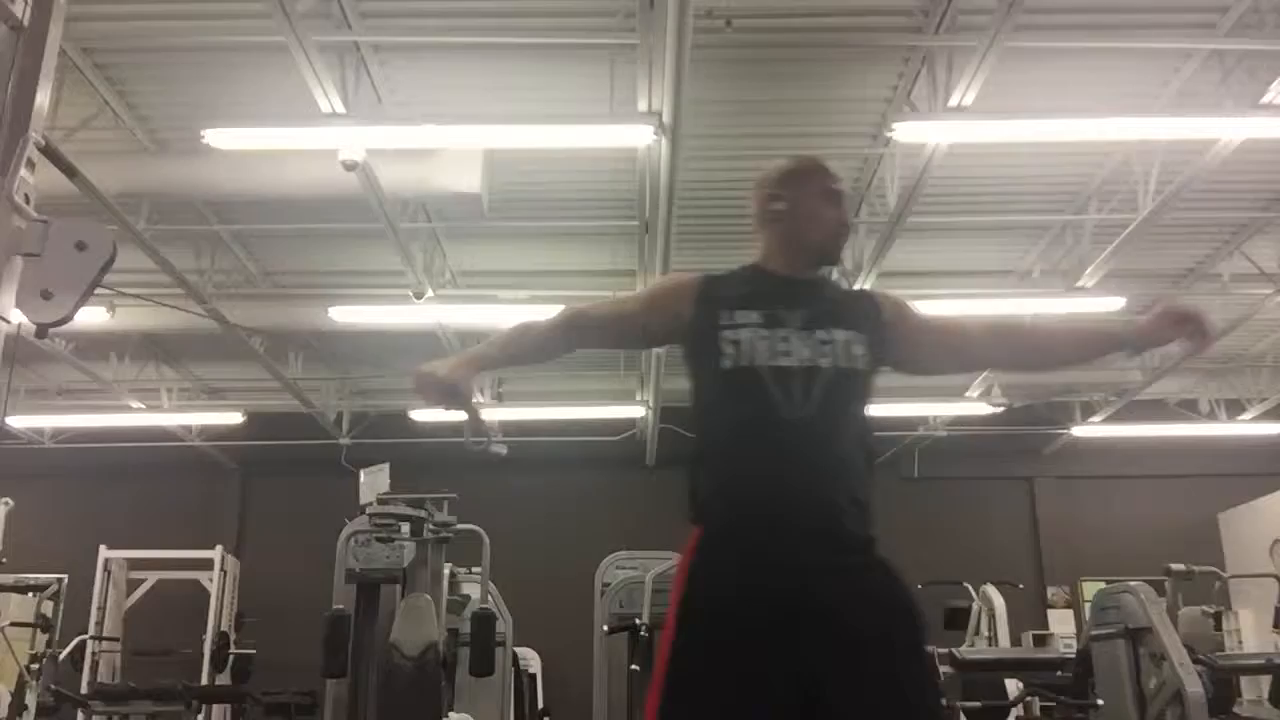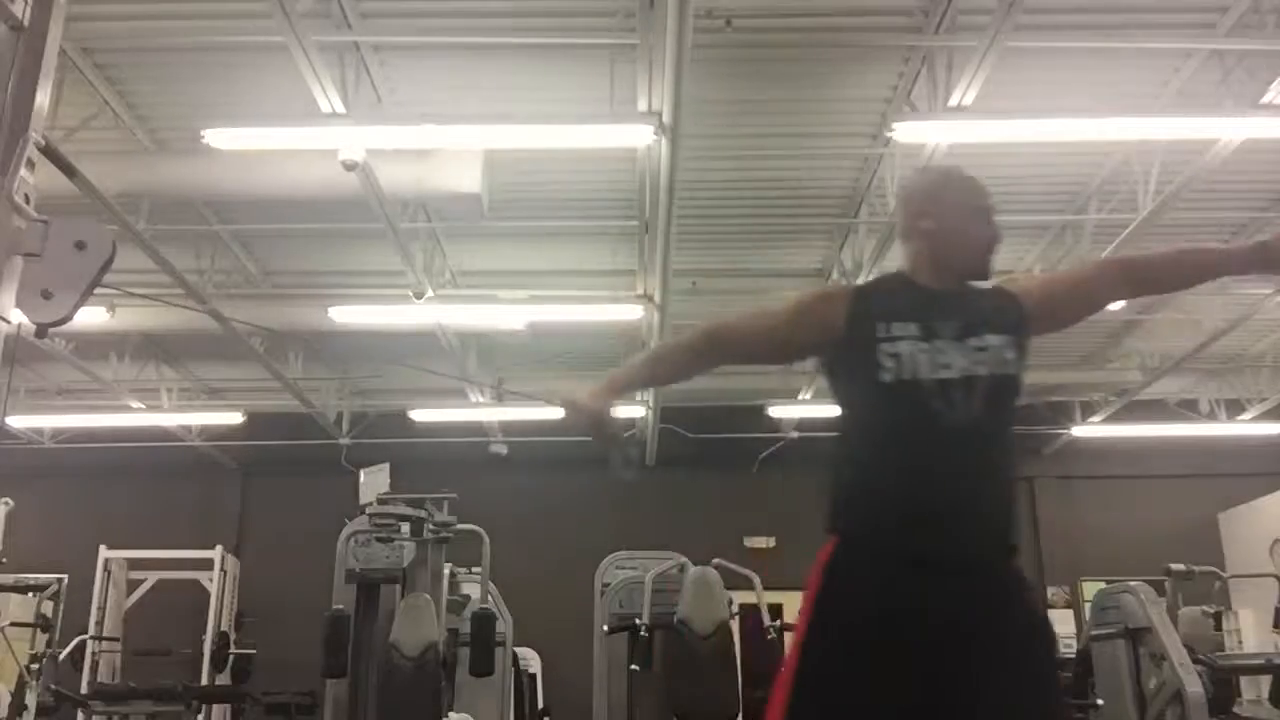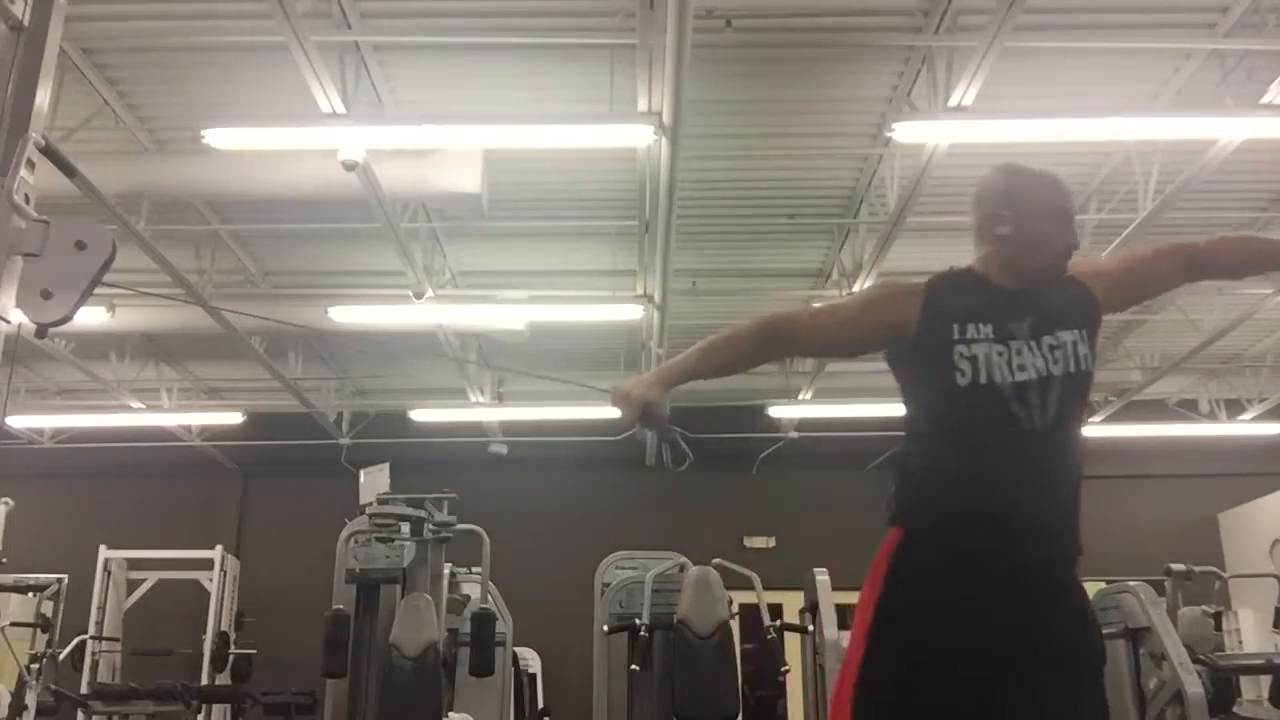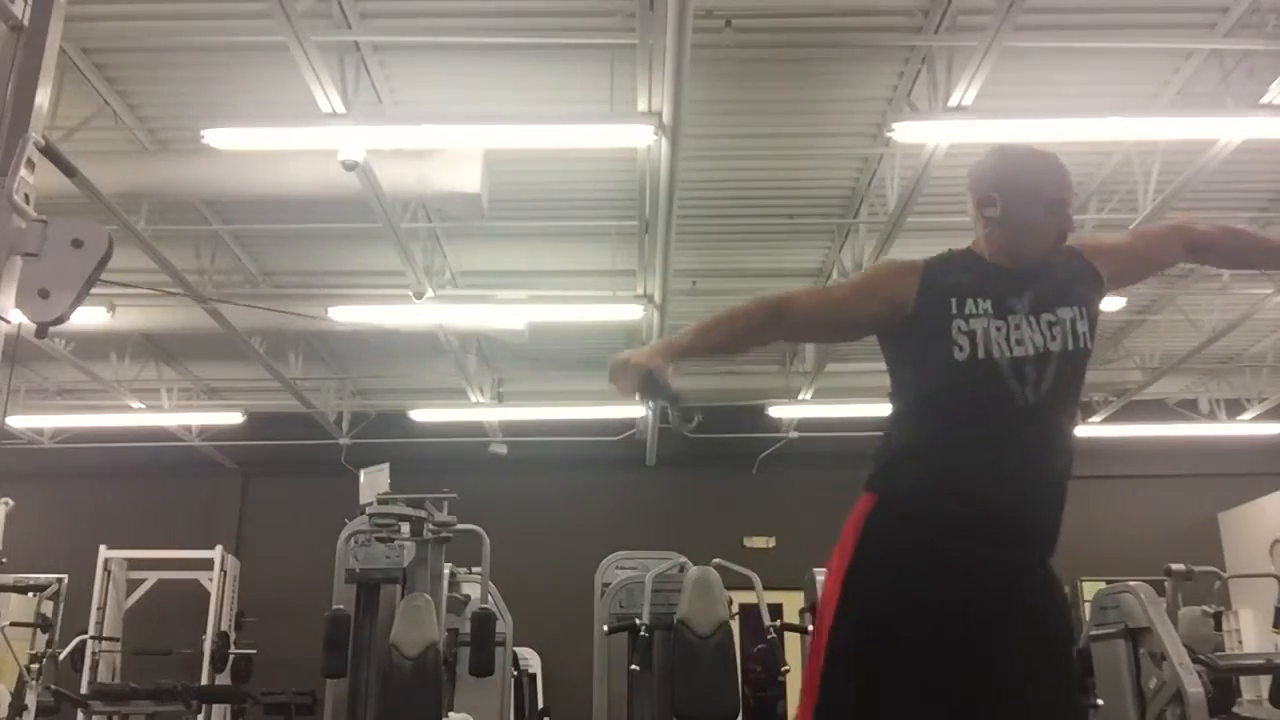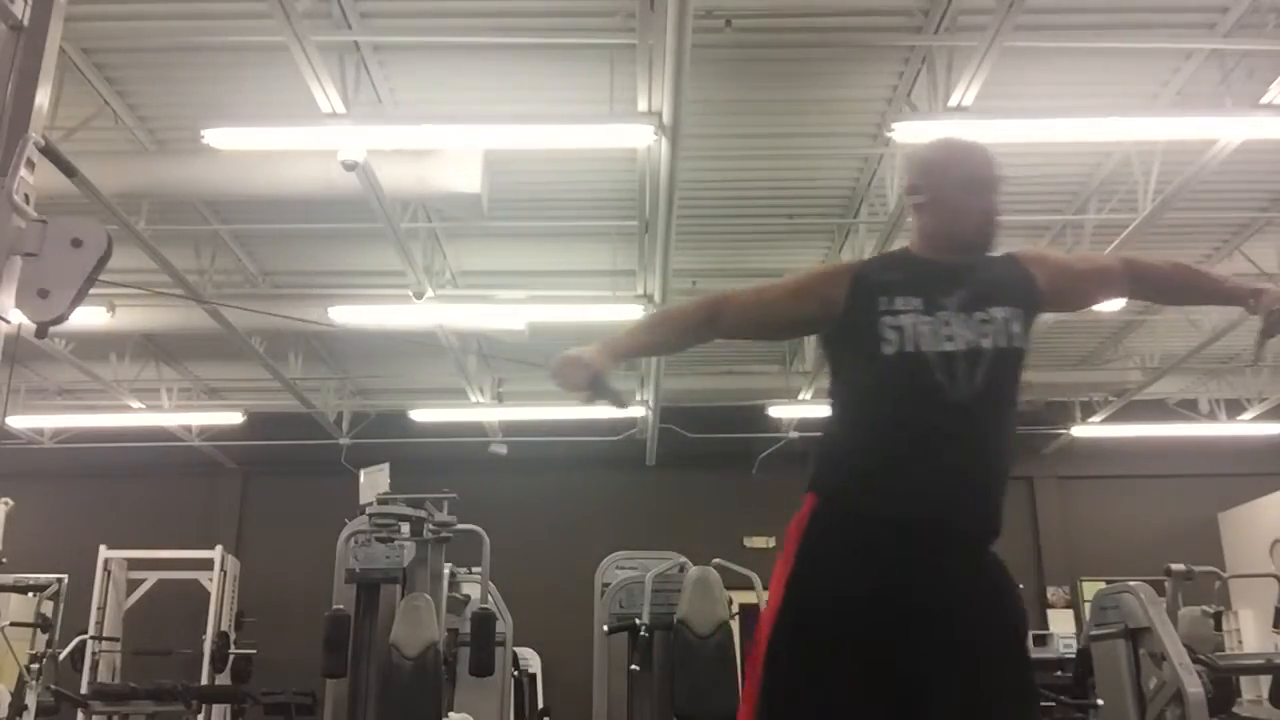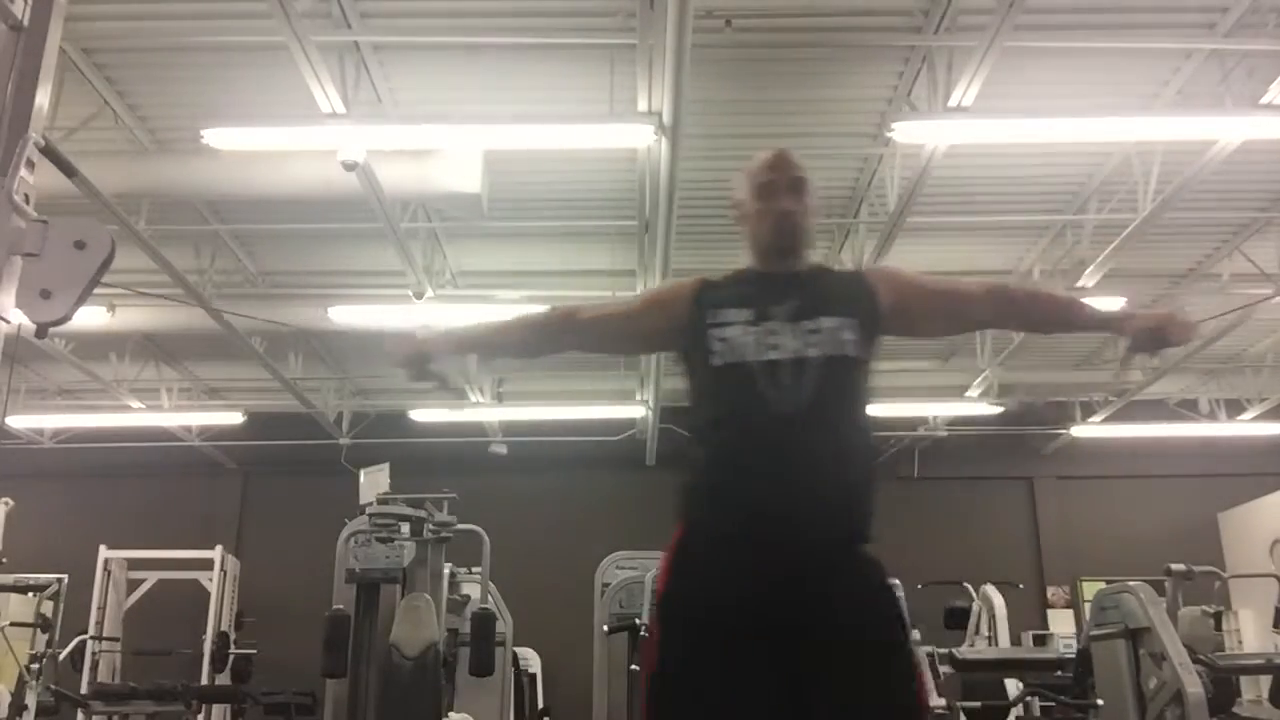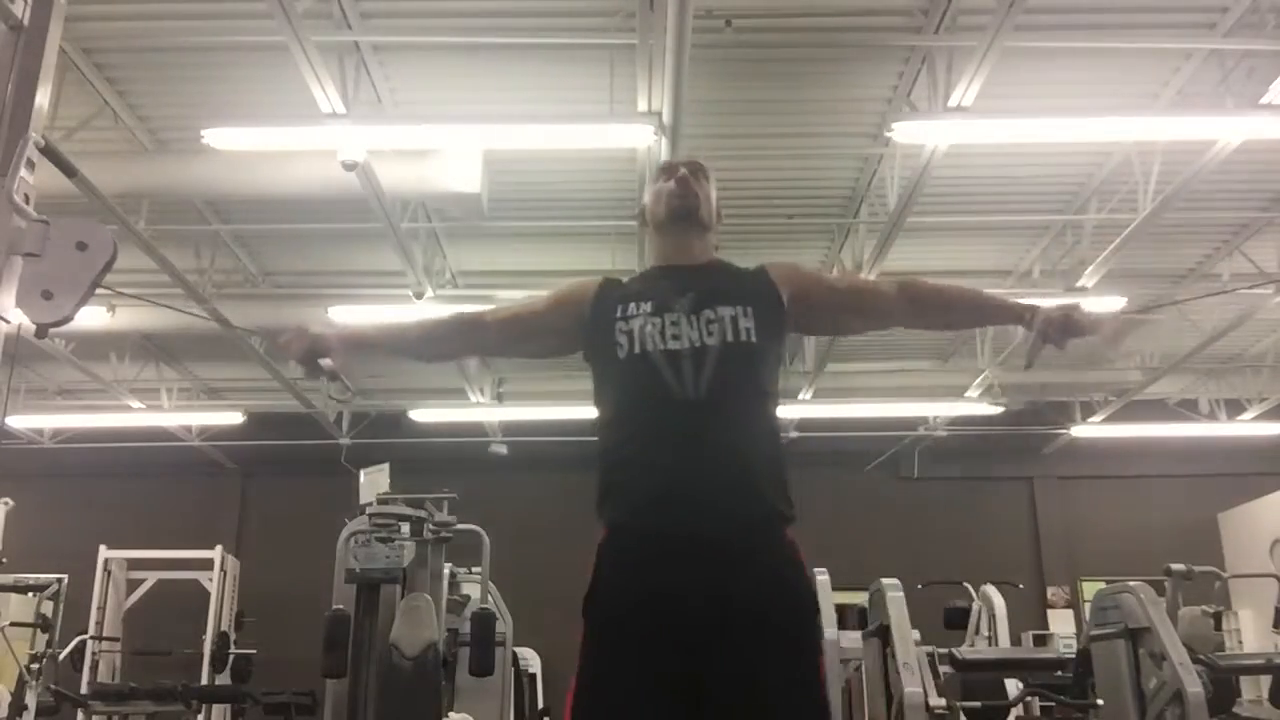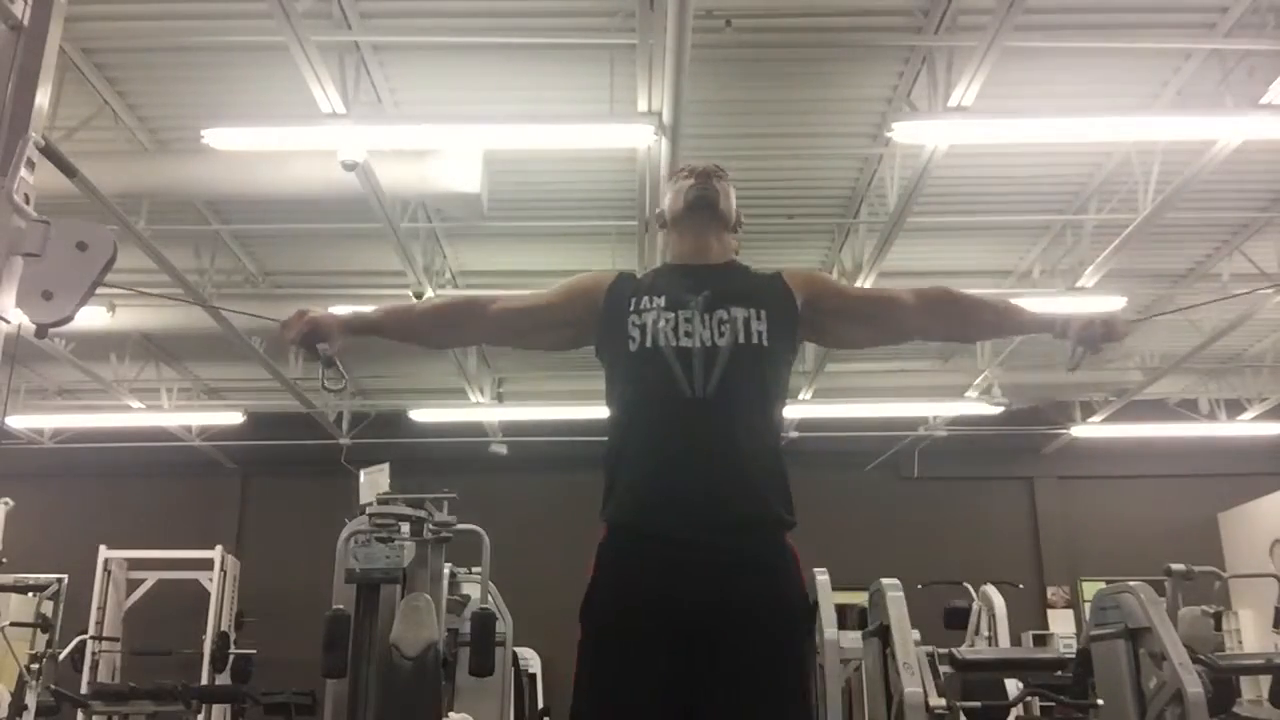
dt=0.4s
person 1, frame 1
left shoulder: (870, 315)
right shoulder: (701, 302)
left elbow: (990, 343)
right elbow: (580, 325)
left wrist: (1139, 332)
right wrist: (467, 361)
left hip: (845, 565)
right hip: (734, 566)
person 1, frame 2
left shoulder: (1013, 309)
right shoulder: (849, 313)
left elbow: (1127, 275)
right elbow: (720, 340)
right wrist: (610, 389)
left hip: (984, 578)
right hip: (873, 574)
person 1, frame 3
left shoulder: (1084, 296)
right shoulder: (918, 308)
left elbow: (1191, 259)
right elbow: (784, 330)
right wrist: (663, 377)
left hip: (1043, 579)
right hip: (933, 570)
person 1, frame 4
left shoulder: (1082, 272)
right shoulder: (914, 287)
left elbow: (1187, 240)
right elbow: (782, 313)
right wrist: (664, 351)
left hip: (1017, 559)
right hip: (903, 547)
person 1, frame 5
left shoulder: (1021, 280)
right shoulder: (851, 289)
left elbow: (1131, 273)
right elbow: (720, 312)
right wrist: (607, 351)
left hip: (960, 555)
right hip: (845, 548)
person 1, frame 6
left shoulder: (865, 295)
right shoulder: (694, 306)
left elbow: (991, 300)
right elbow: (573, 324)
left wrist: (1118, 321)
right wrist: (453, 340)
left hip: (834, 566)
right hip: (721, 565)
person 1, frame 7
left shoulder: (772, 290)
right shoulder: (598, 304)
left elbow: (896, 298)
right elbow: (478, 328)
left wrist: (1026, 312)
right wrist: (350, 338)
left hip: (753, 559)
right hip: (640, 561)
person 1, frame 8
left shoulder: (787, 295)
right shoulder: (609, 297)
left elbow: (916, 310)
right elbow: (482, 316)
left wrist: (1054, 320)
right wrist: (353, 322)
left hip: (753, 562)
right hip: (641, 561)
